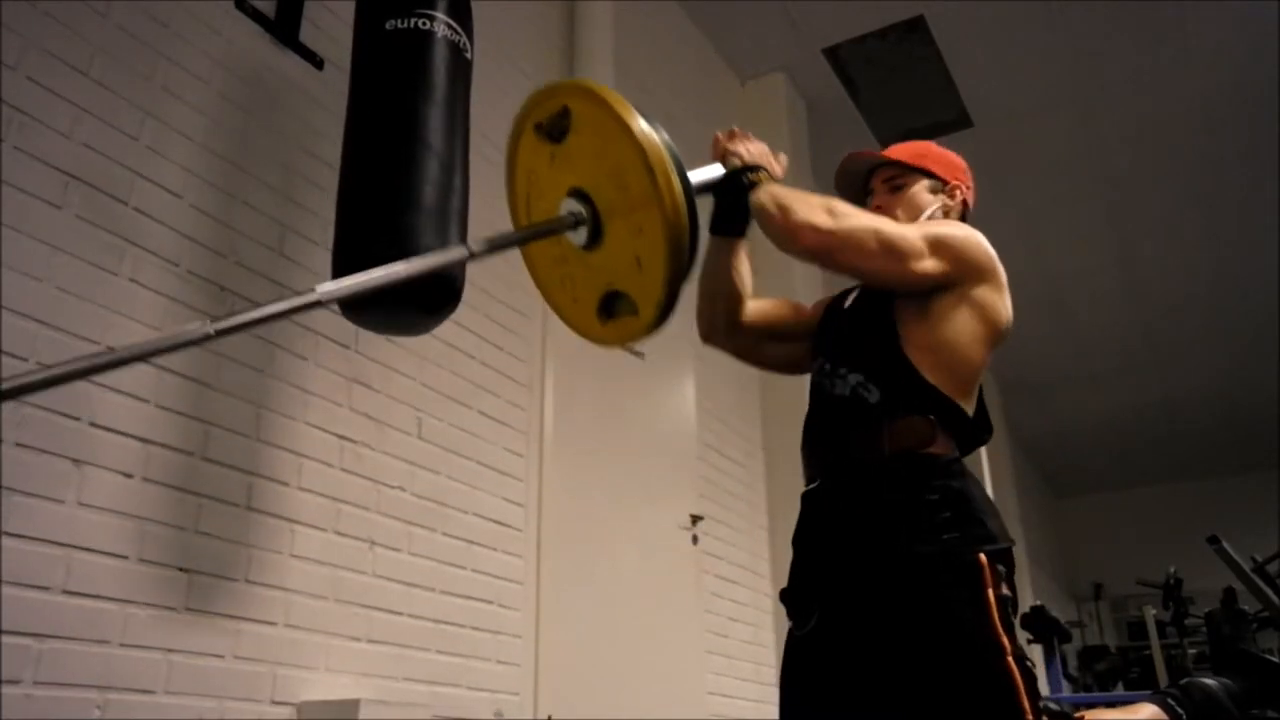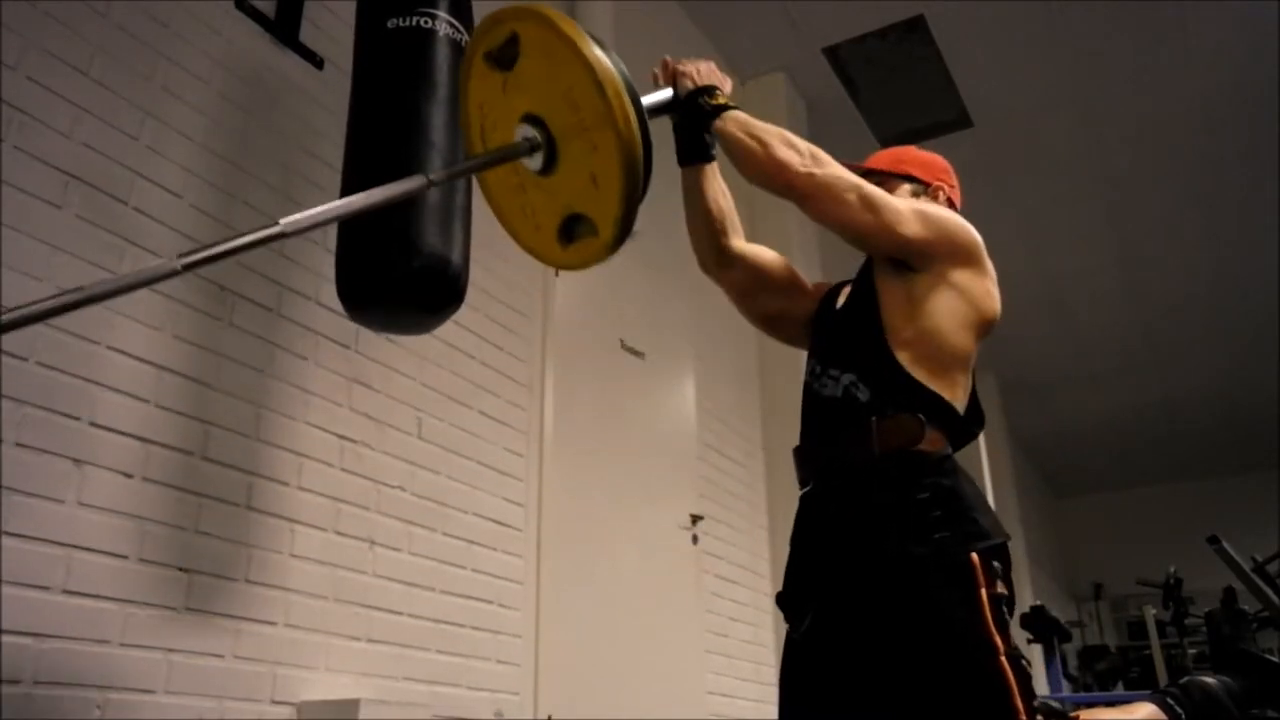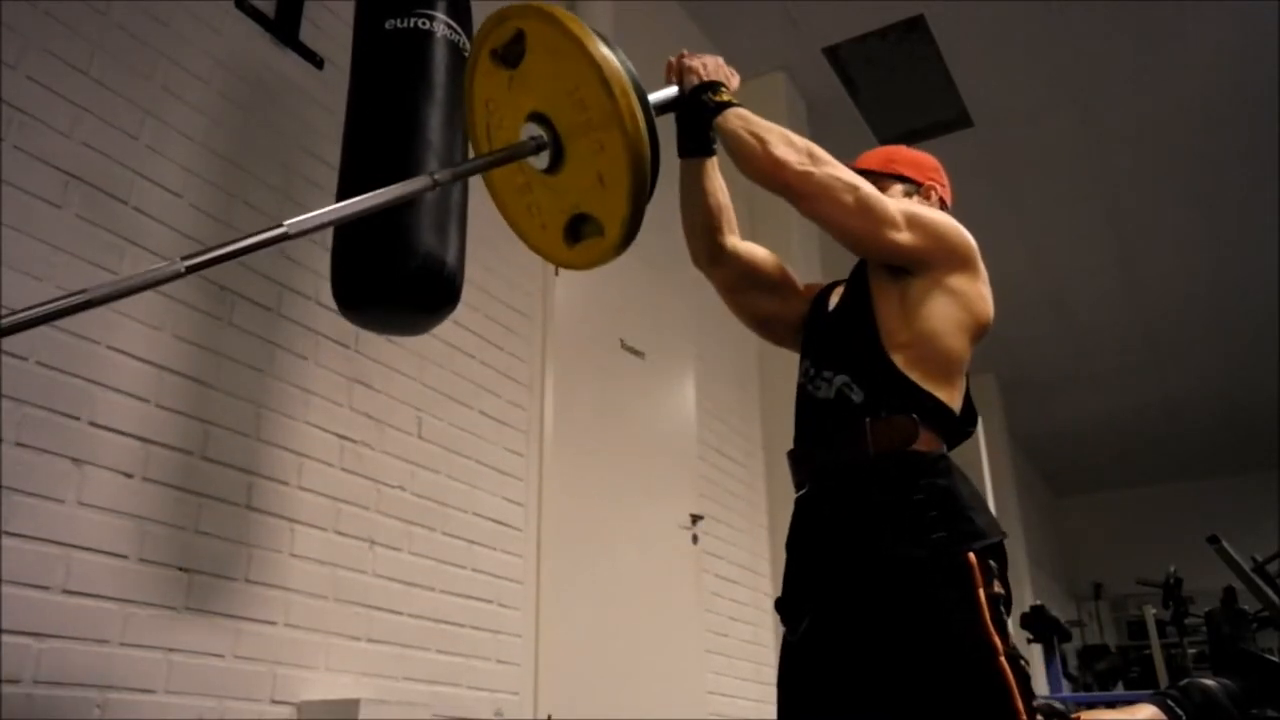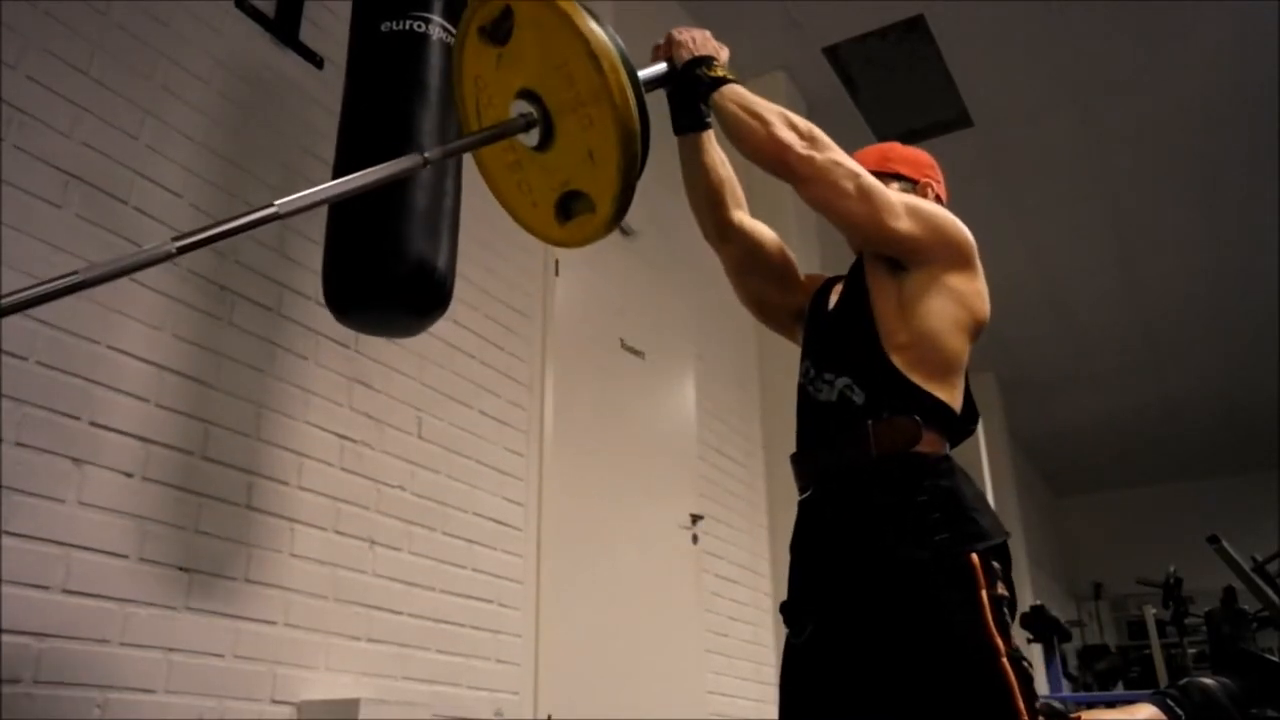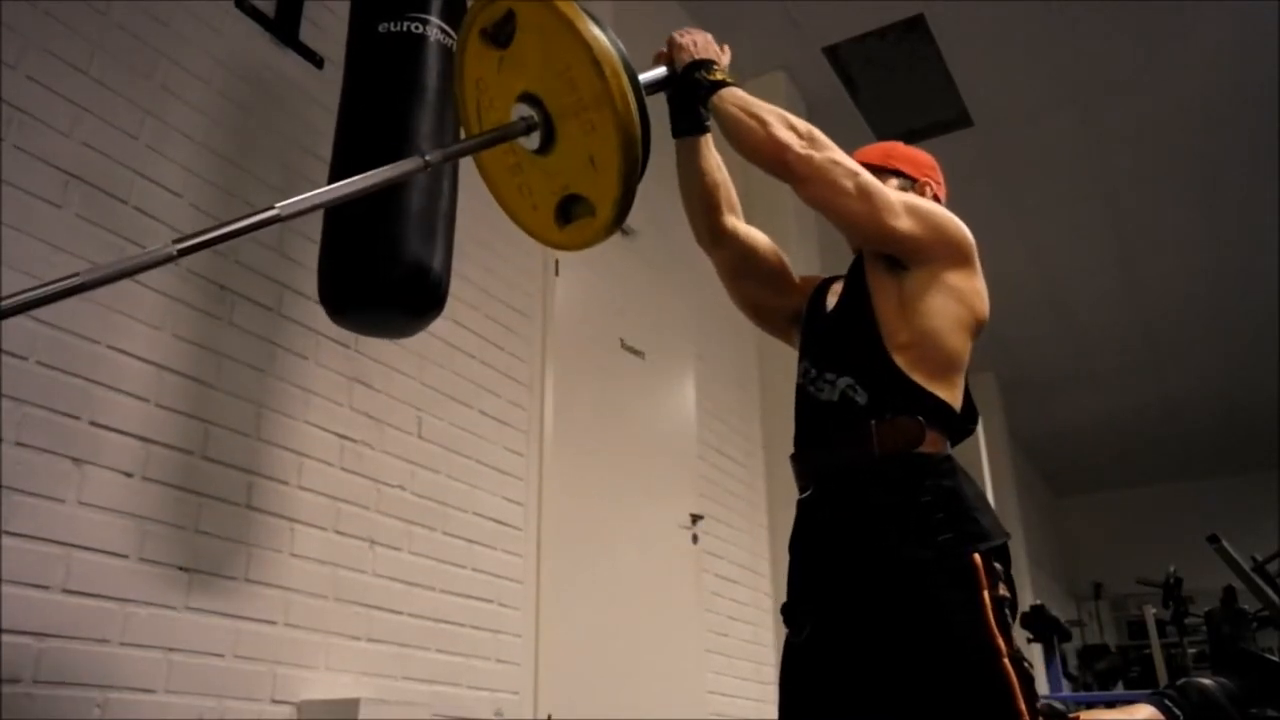
dt=0.3s
person 1, frame 1
left shoulder: (958, 251)
right shoulder: (846, 310)
left elbow: (821, 229)
right elbow: (725, 324)
left wrist: (757, 179)
right wrist: (731, 212)
left hip: (931, 531)
right hip: (833, 543)
person 1, frame 2
left shoulder: (947, 248)
right shoulder: (831, 307)
left elbow: (804, 172)
right elbow: (723, 255)
left wrist: (713, 108)
right wrist: (693, 142)
left hip: (923, 533)
right hip: (827, 541)
person 1, frame 3
left shoulder: (941, 249)
right shoulder: (821, 307)
left elbow: (800, 169)
right elbow: (717, 252)
left wrist: (716, 103)
right wrist: (694, 136)
left hip: (922, 535)
right hip: (826, 544)
person 1, frame 4
left shoulder: (938, 247)
right shoulder: (821, 303)
left elbow: (801, 153)
right elbow: (726, 223)
left wrist: (710, 79)
right wrist: (690, 113)
left hip: (926, 536)
right hip: (828, 545)
person 1, frame 5
left shoulder: (938, 246)
right shoulder: (816, 303)
left elbow: (801, 154)
right elbow: (721, 231)
left wrist: (709, 81)
right wrist: (689, 117)
left hip: (925, 534)
right hip: (828, 543)
